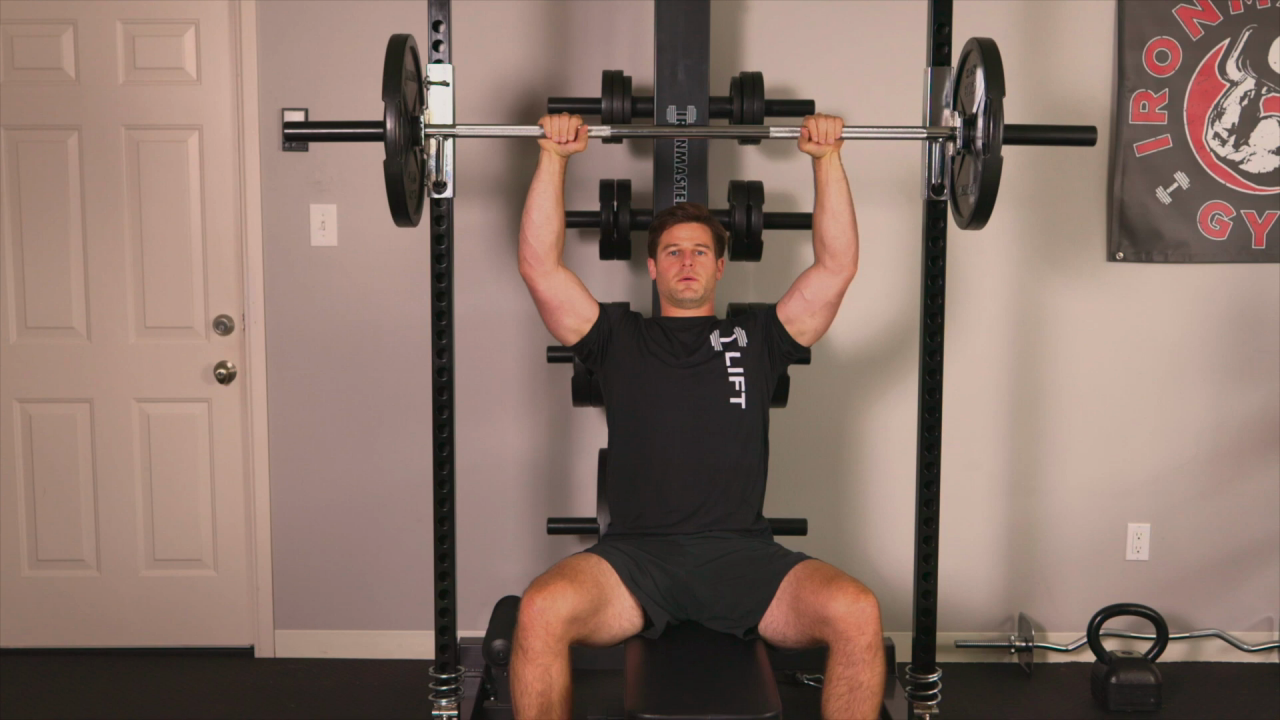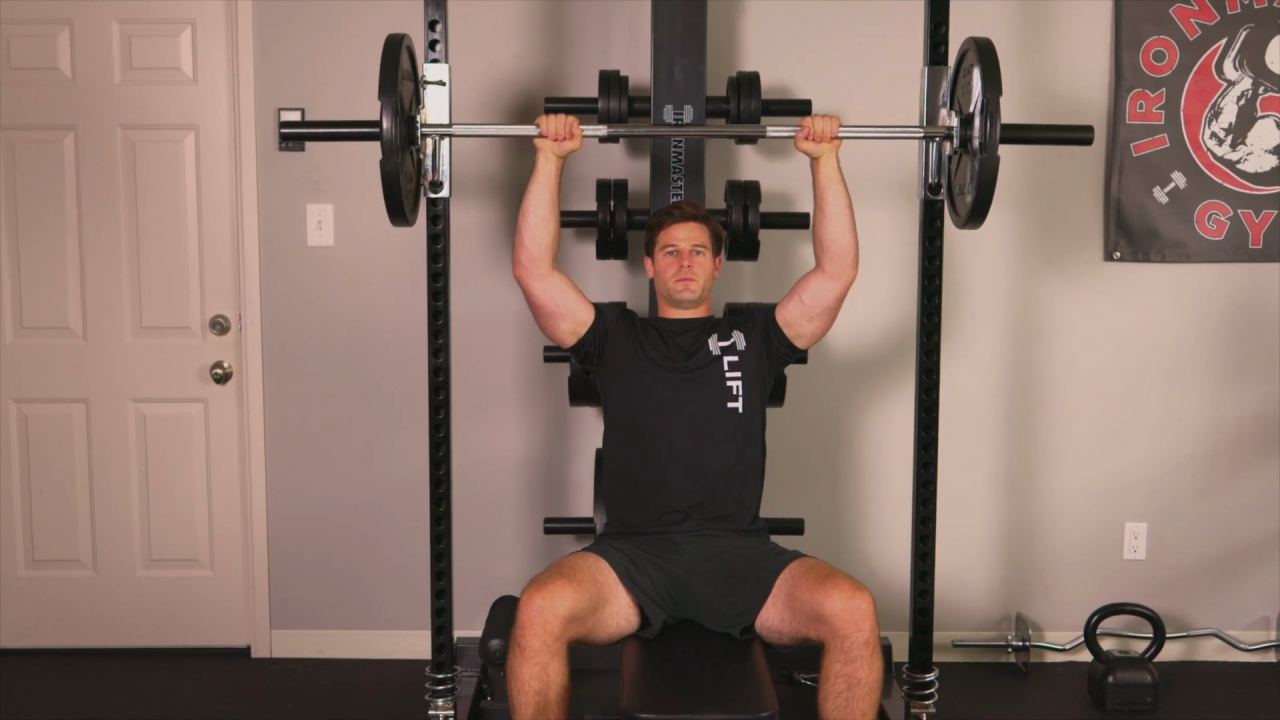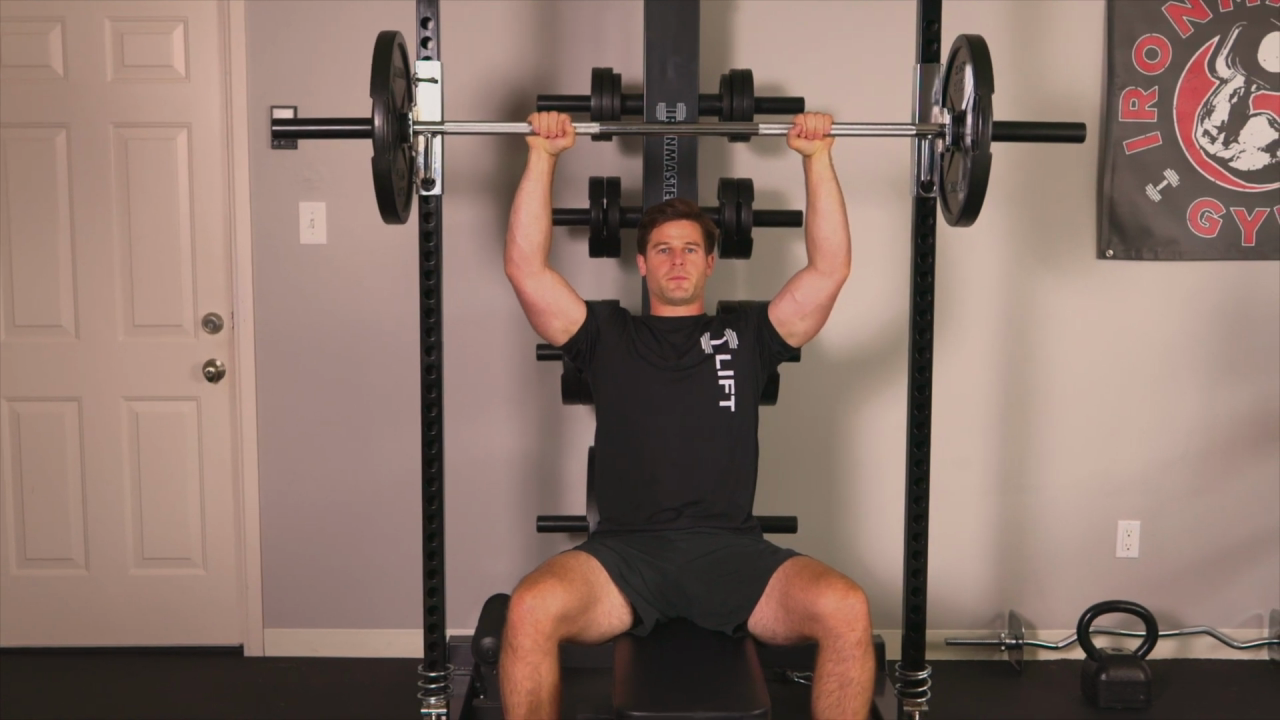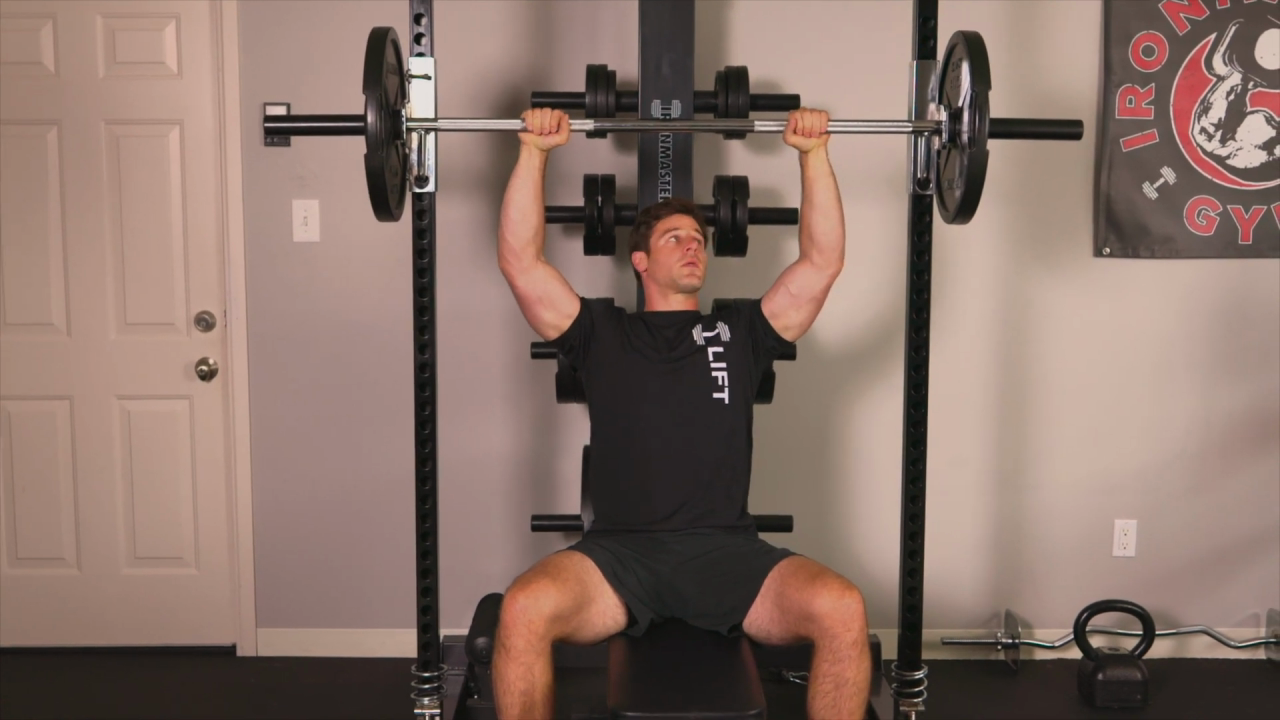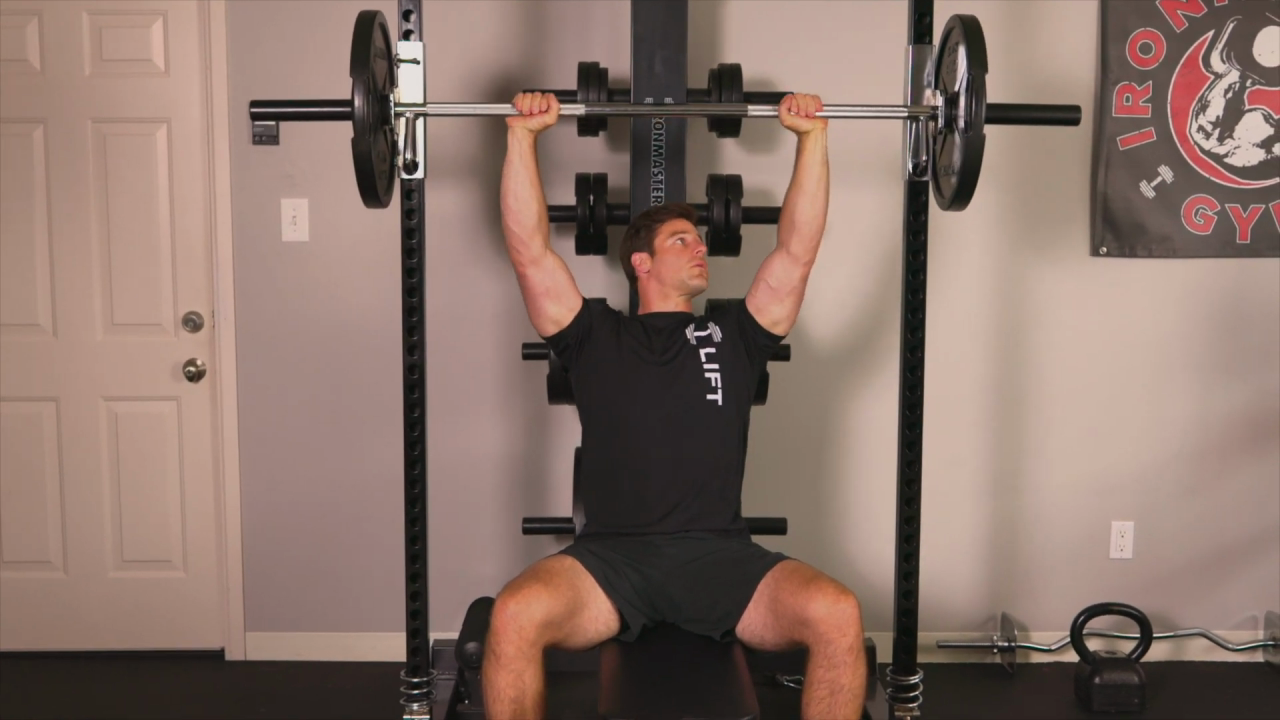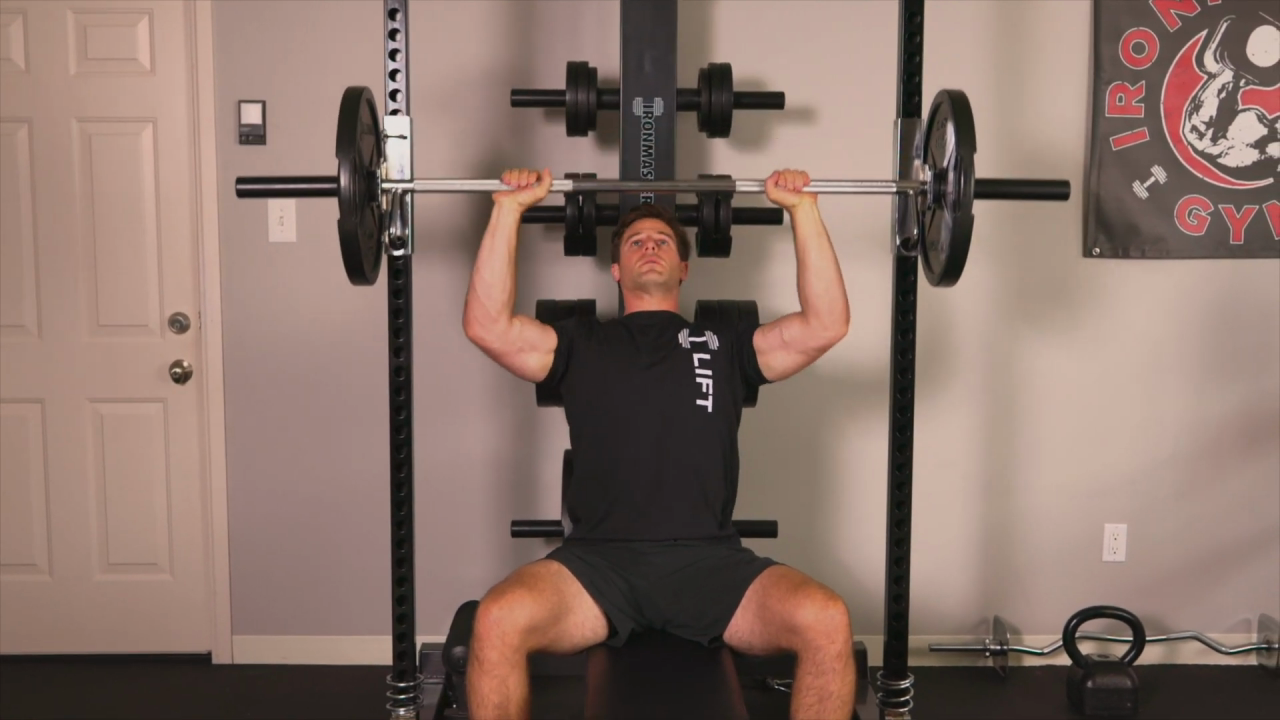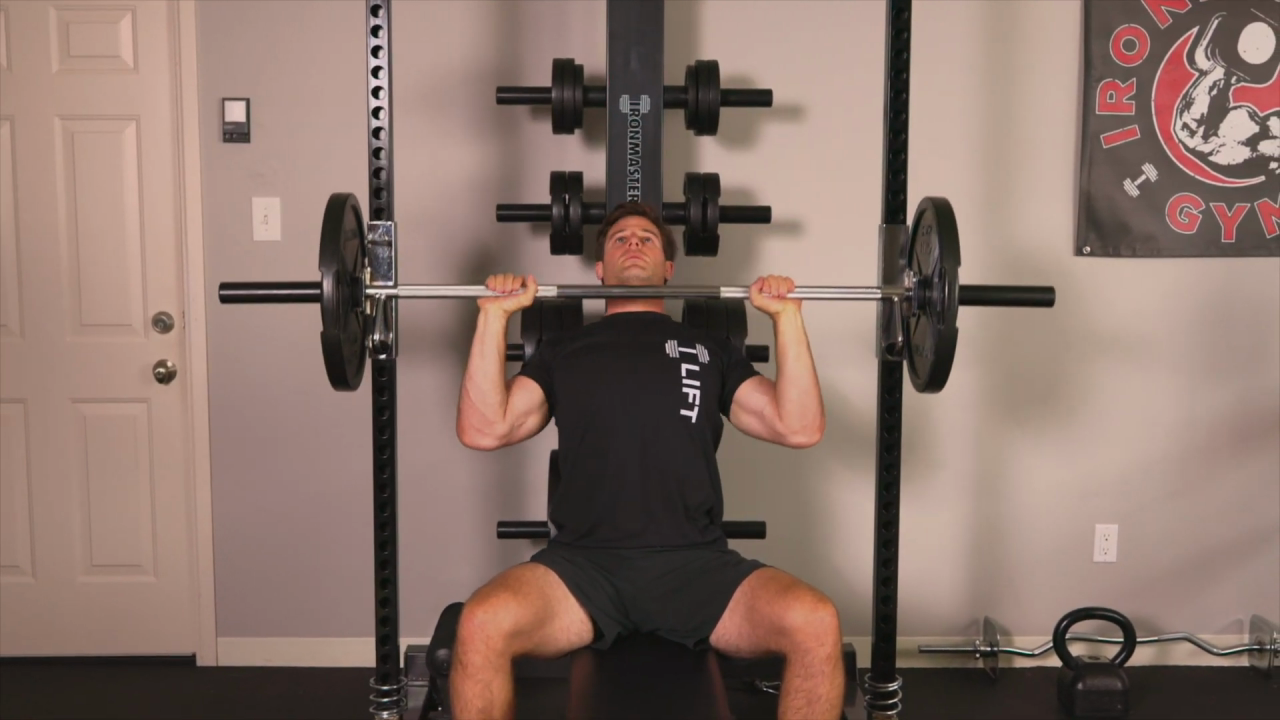
dt=0.7s
person 1, frame 1
left shoulder: (754, 338)
right shoulder: (619, 338)
left elbow: (836, 265)
right elbow: (539, 264)
left wrist: (827, 158)
right wrist: (553, 156)
left hip: (740, 552)
right hip: (635, 552)
left knee: (857, 615)
right knee: (540, 613)
person 1, frame 2
left shoulder: (754, 338)
right shoulder: (615, 337)
left elbow: (837, 269)
right elbow: (533, 267)
left wrist: (825, 159)
right wrist: (549, 157)
left hip: (738, 550)
right hip: (631, 551)
left knee: (853, 611)
right knee: (540, 611)
person 1, frame 3
left shoulder: (747, 335)
right shoulder: (607, 335)
left elbow: (830, 268)
right elbow: (525, 265)
left wrist: (817, 158)
right wrist: (542, 155)
left hip: (731, 549)
right hip: (624, 549)
left knee: (846, 611)
right knee: (530, 611)
person 1, frame 4
left shoulder: (740, 331)
right shoulder: (602, 332)
left elbow: (822, 261)
right elbow: (519, 259)
left wrist: (813, 154)
right wrist: (533, 149)
left hip: (725, 549)
right hip: (619, 550)
left knee: (843, 611)
right knee: (523, 611)
person 1, frame 5
left shoulder: (733, 335)
right shoulder: (594, 336)
left elbow: (797, 250)
right elbow: (529, 250)
left wrist: (812, 137)
right wrist: (522, 135)
left hip: (719, 554)
right hip: (611, 555)
left knee: (837, 616)
right knee: (513, 617)
person 1, frame 6
left shoulder: (724, 347)
right shoulder: (583, 345)
left elbow: (827, 323)
right elbow: (486, 324)
left wrist: (802, 209)
right wrist: (509, 208)
left hip: (708, 559)
right hip: (599, 559)
left knee: (828, 623)
right knee: (497, 621)
person 1, frame 7
left shoulder: (709, 350)
right shoulder: (563, 349)
left elbow: (801, 428)
right elbow: (482, 431)
left wrist: (787, 318)
right wrist: (493, 317)
left hip: (695, 562)
right hip: (585, 560)
left knee: (817, 625)
right knee: (482, 626)
